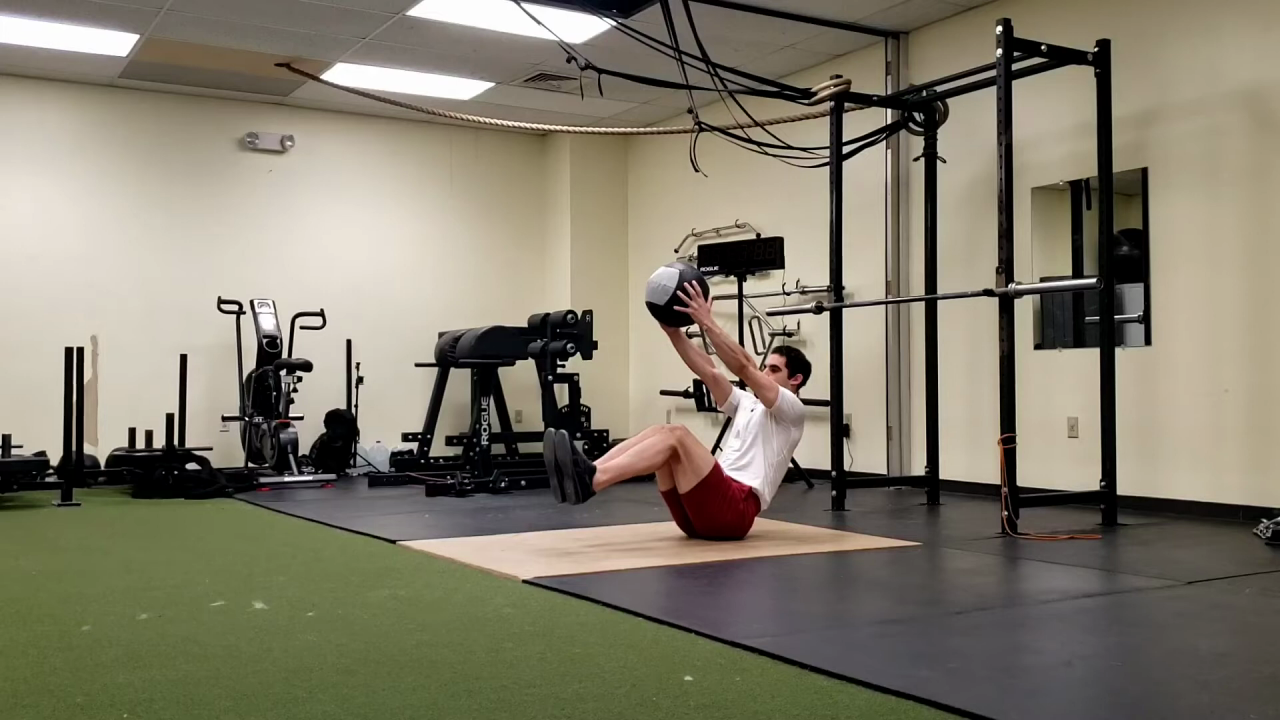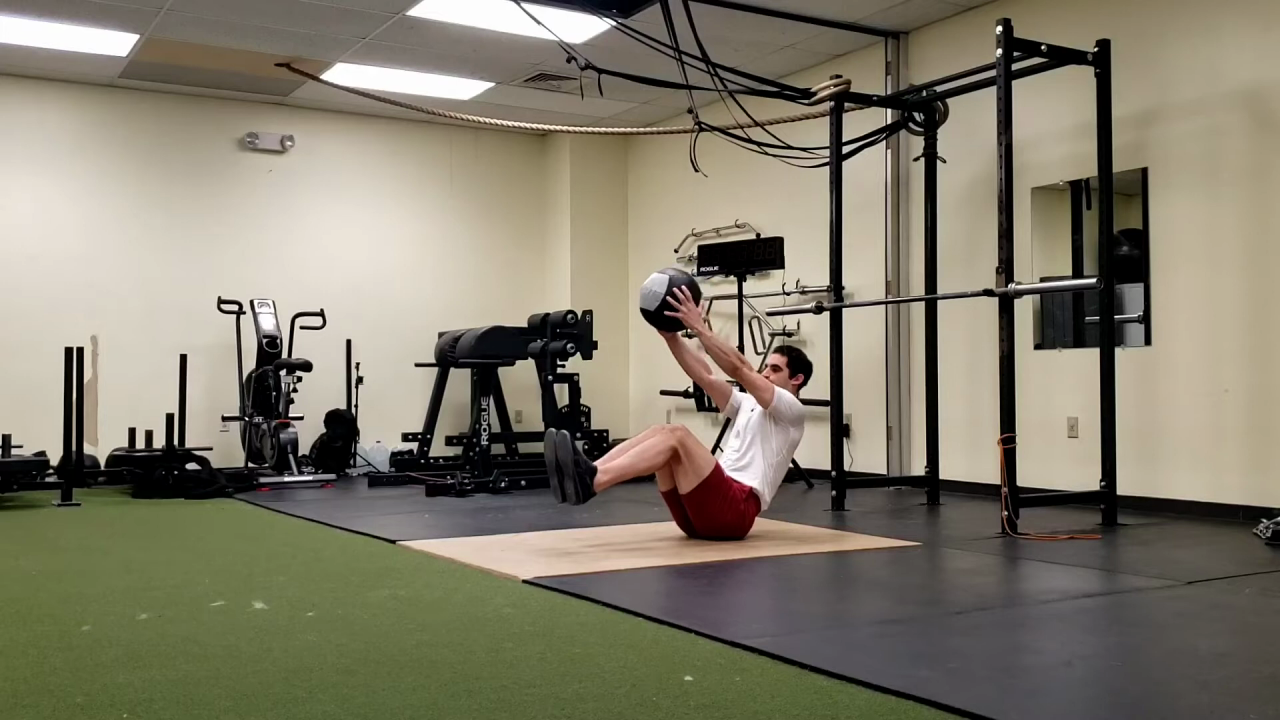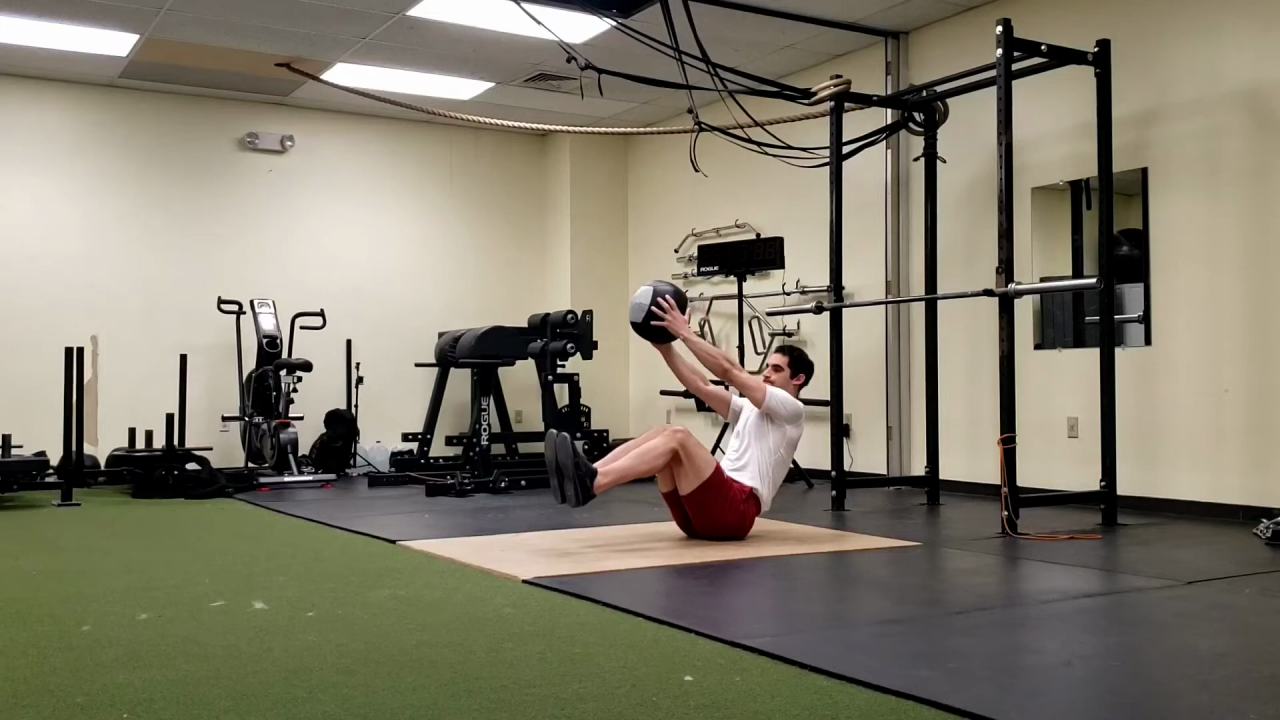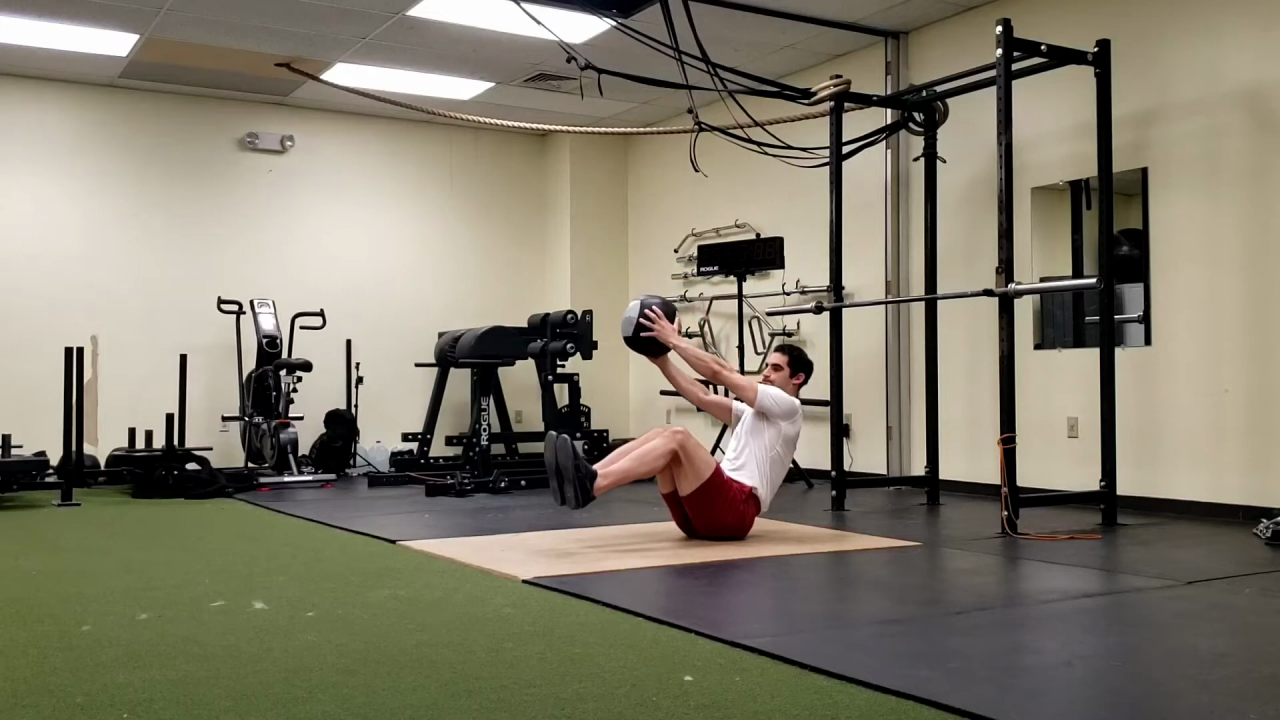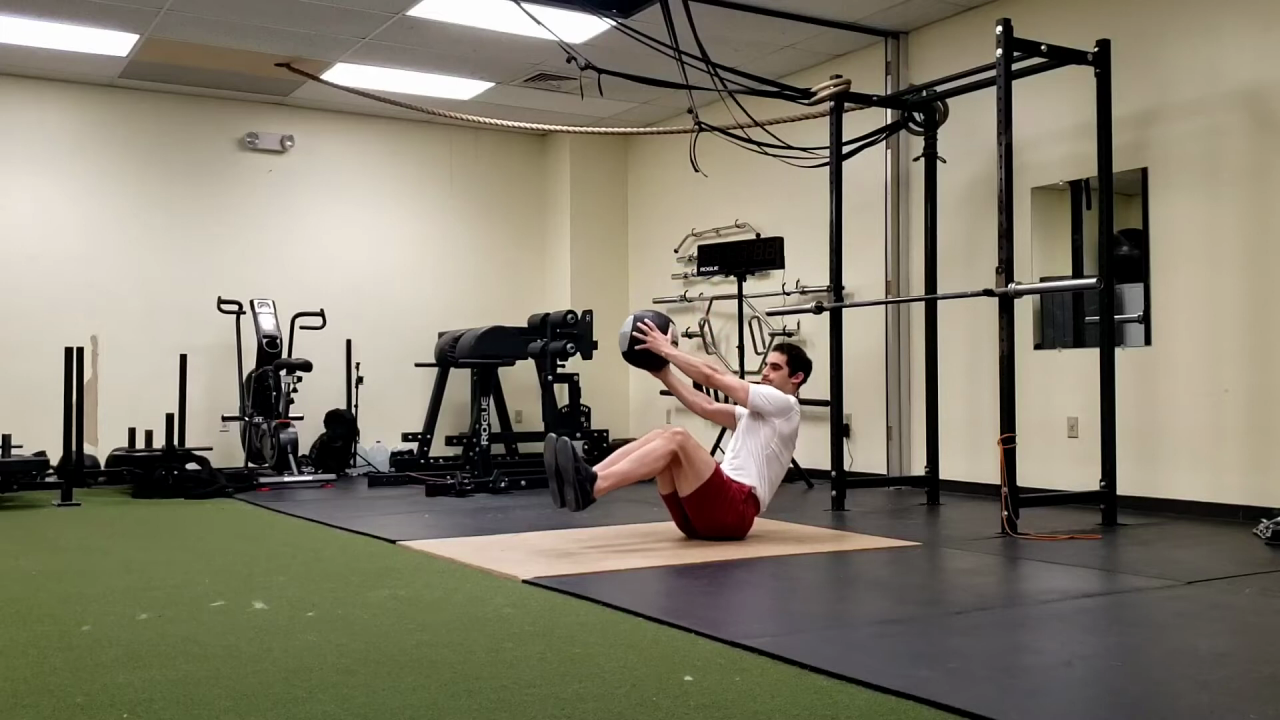
dt=0.3s
person 1, frame 1
left shoulder: (791, 412)
right shoulder: (748, 404)
left elbow: (745, 368)
right elbow: (708, 372)
left wrist: (706, 323)
right wrist: (673, 331)
left hip: (734, 510)
right hip: (701, 509)
left knee: (675, 435)
right knee: (660, 433)
left ankle: (590, 481)
right ankle: (588, 473)
person 1, frame 2
left shoulder: (791, 413)
right shoulder: (749, 405)
left elbow: (739, 369)
right elbow: (705, 377)
left wrist: (698, 326)
right wrist: (670, 334)
left hip: (735, 510)
right hip: (702, 510)
left knee: (676, 435)
right knee: (662, 434)
left ankle: (590, 481)
right ankle: (587, 473)
person 1, frame 3
left shoulder: (790, 410)
right shoulder: (751, 408)
left elbow: (730, 372)
right elbow: (702, 386)
left wrist: (684, 333)
right wrist: (665, 347)
left hip: (735, 510)
right hip: (705, 509)
left knee: (677, 436)
right knee: (662, 433)
left ankle: (590, 483)
right ankle: (588, 474)
person 1, frame 4
left shoulder: (787, 408)
right shoulder: (753, 412)
left elbow: (721, 373)
right elbow: (704, 398)
left wrist: (674, 340)
right wrist: (662, 361)
left hip: (735, 511)
right hip: (705, 509)
left knee: (677, 438)
right knee: (662, 435)
left ankle: (590, 486)
right ankle: (587, 476)
person 1, frame 5
left shoulder: (784, 405)
right shoulder: (755, 412)
left elbow: (714, 377)
right elbow: (708, 407)
left wrist: (666, 349)
right wrist: (663, 372)
left hip: (735, 510)
right hip: (705, 508)
left knee: (677, 437)
right knee: (661, 436)
left ankle: (591, 487)
right ankle: (587, 478)
